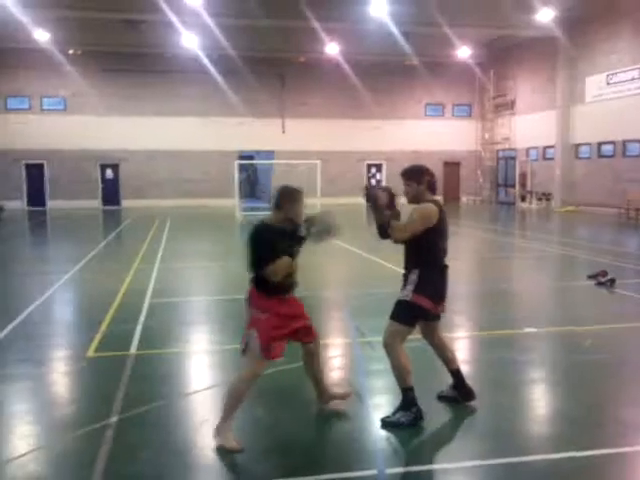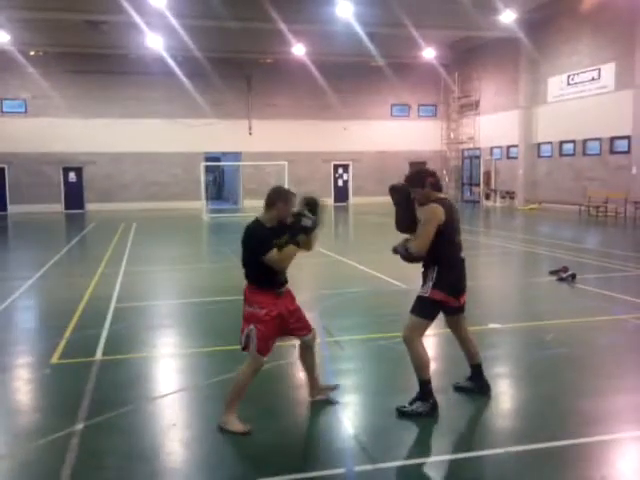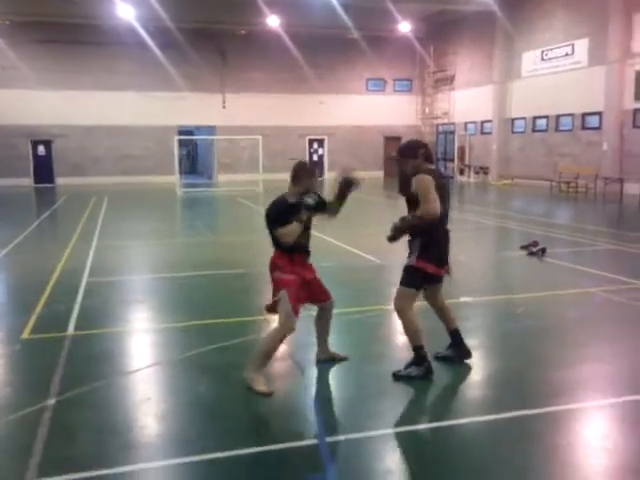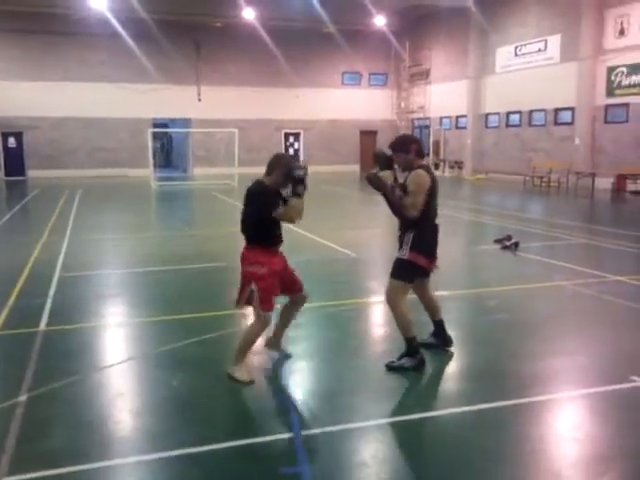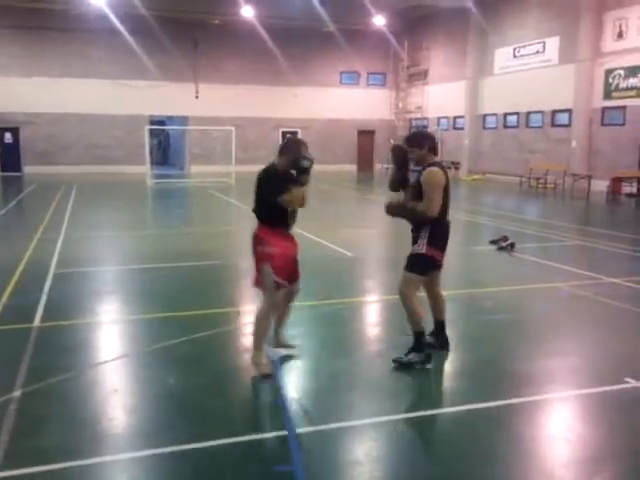
dt=1s
person 1, frame 1
left shoulder: (427, 209)
right shoulder: (429, 210)
left elbow: (396, 234)
right elbow: (404, 234)
left wrist: (380, 205)
right wrist: (390, 208)
left hip: (421, 283)
right hip: (432, 280)
left knee: (392, 341)
right knee: (433, 336)
left ankle: (410, 408)
right ankle: (461, 388)
person 1, frame 2
left shoulder: (432, 209)
right shoulder: (446, 206)
left elbow: (418, 249)
right elbow: (422, 234)
left wrist: (402, 248)
left hip: (440, 278)
right hip: (455, 275)
left knee: (411, 335)
right knee: (459, 329)
left ankle: (426, 399)
right ankle: (478, 379)
person 1, frame 3
left shoulder: (423, 179)
right shoulder: (436, 177)
left elbow: (432, 210)
right elbow: (414, 198)
left wrist: (403, 226)
left hip: (425, 250)
right hip: (437, 248)
left knee: (402, 303)
right knee: (435, 299)
left ankle: (421, 363)
right ankle: (458, 347)
person 1, frame 4
left shoulder: (418, 175)
right shoulder: (421, 174)
left elbow: (410, 211)
right elbow: (402, 208)
left wrist: (387, 188)
right wrist: (389, 185)
left hip: (416, 242)
right hip: (423, 240)
left knee: (394, 296)
right knee: (422, 289)
left ankle: (413, 354)
right ankle: (441, 335)
person 1, frame 5
left shoulder: (432, 173)
right shoulder: (429, 172)
left elbow: (431, 211)
right elbow: (417, 199)
left wrist: (401, 209)
left hip: (429, 237)
right hip: (432, 236)
left knee: (407, 290)
right knee: (432, 287)
left ankle: (420, 348)
right ankle: (439, 336)
person 2, frame 1
left shoulder: (289, 226)
right shoulder: (261, 234)
right elbow: (275, 275)
right wrist: (294, 245)
left hip: (288, 300)
right hip: (266, 304)
left knee: (312, 346)
right knee: (254, 368)
left ankle: (324, 396)
right ankle: (224, 427)
person 2, frame 2
left shoulder: (283, 226)
right shoulder: (254, 232)
left elbow: (307, 246)
right elbow: (281, 262)
left wrist: (308, 229)
right wrist: (297, 234)
left hip: (281, 294)
right hip: (259, 300)
left knee: (308, 337)
right knee: (255, 361)
left ankle: (315, 387)
right ankle: (228, 414)
person 2, frame 3
left shoulder: (307, 199)
right shoulder: (277, 207)
left elbow: (333, 211)
right elbow: (286, 238)
left wrist: (344, 190)
right wrist: (303, 213)
left hip: (302, 264)
right hip: (285, 268)
left knee: (326, 304)
right knee: (286, 325)
left ankle: (323, 350)
right ankle: (254, 371)
person 2, frame 4
left shoulder: (272, 191)
right shoulder: (259, 192)
left elbow: (296, 212)
right elbow: (291, 216)
left wrist: (296, 188)
right wrist: (298, 188)
left hip: (273, 255)
right hip: (257, 259)
left knee: (299, 296)
right knee: (263, 318)
left ankle: (275, 340)
right ankle: (237, 363)
person 2, frame 5
left shoulder: (288, 174)
right shoulder: (270, 176)
left elbow: (301, 202)
right elbow: (293, 202)
left wrist: (303, 175)
right wrist: (302, 177)
left hip: (284, 236)
right hip: (269, 239)
left knee: (291, 289)
right knee: (273, 298)
left ankle: (277, 336)
right ankle: (258, 355)
